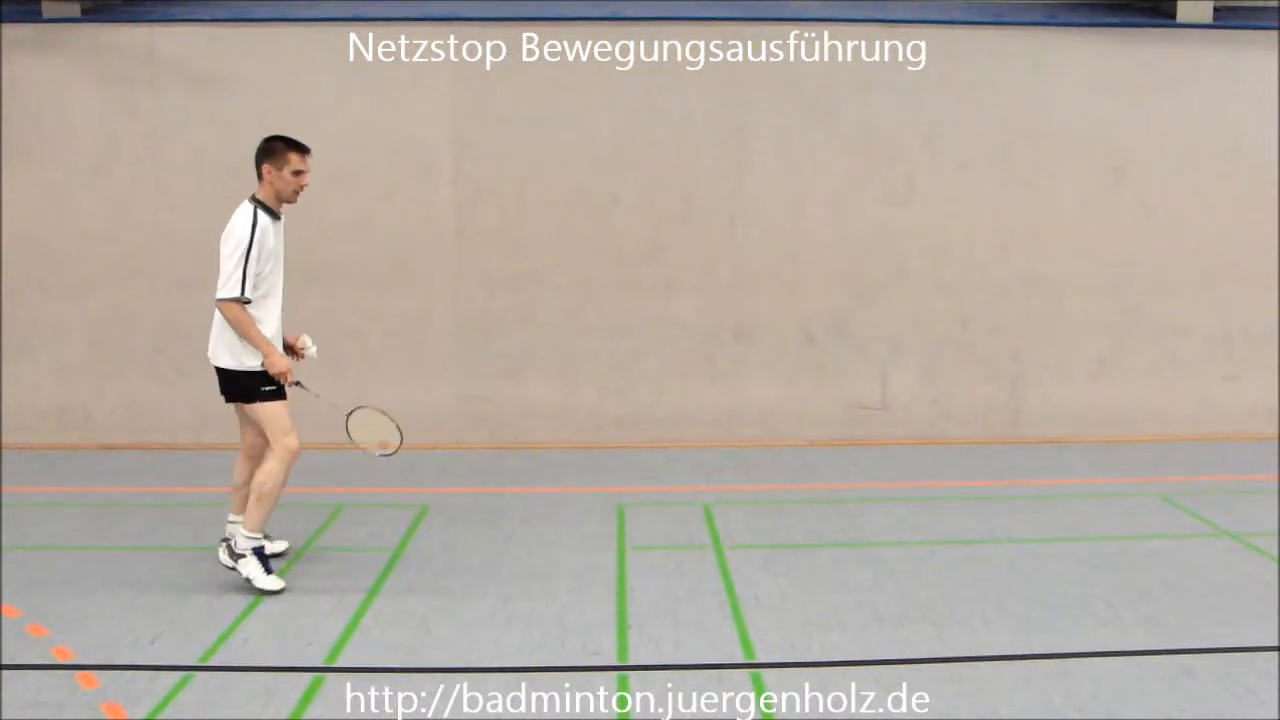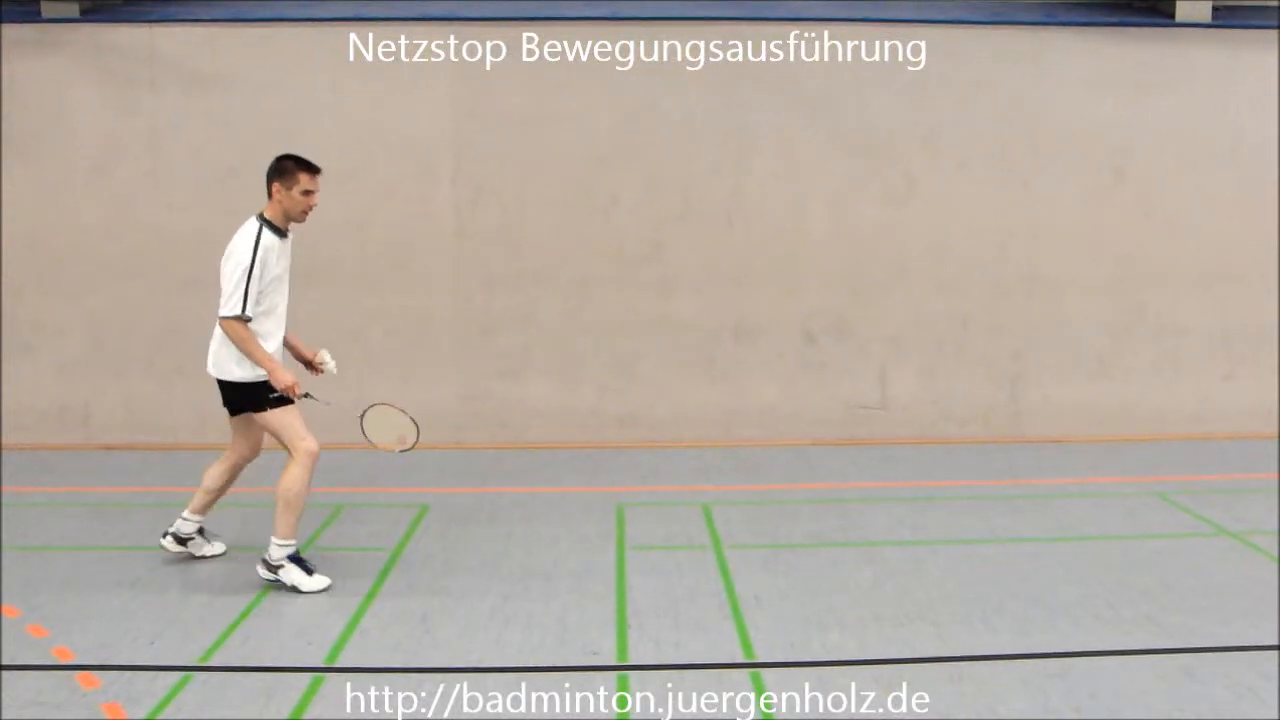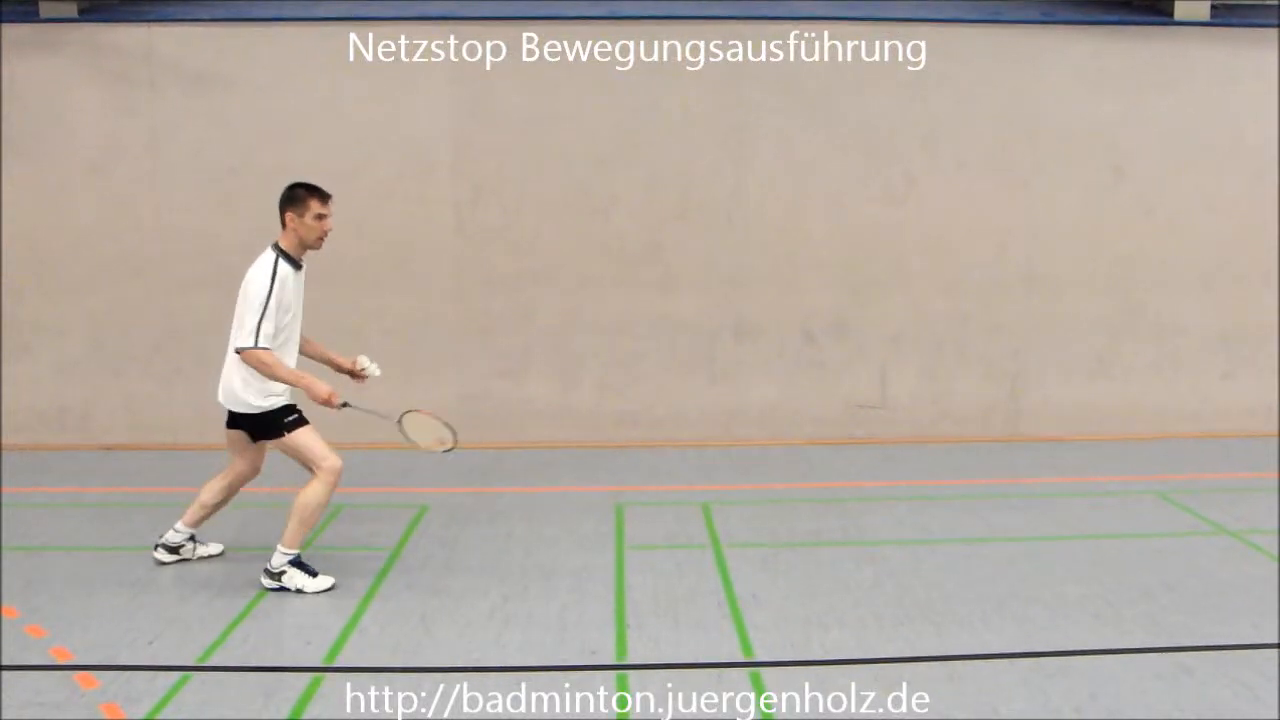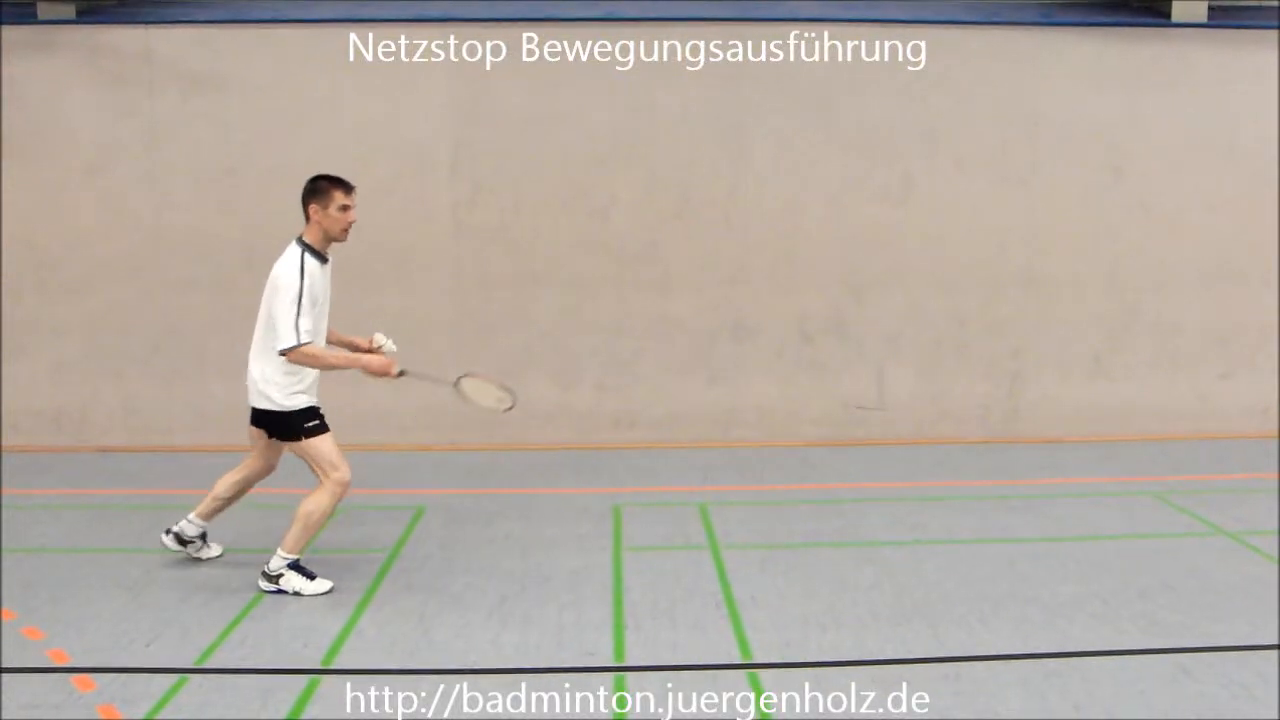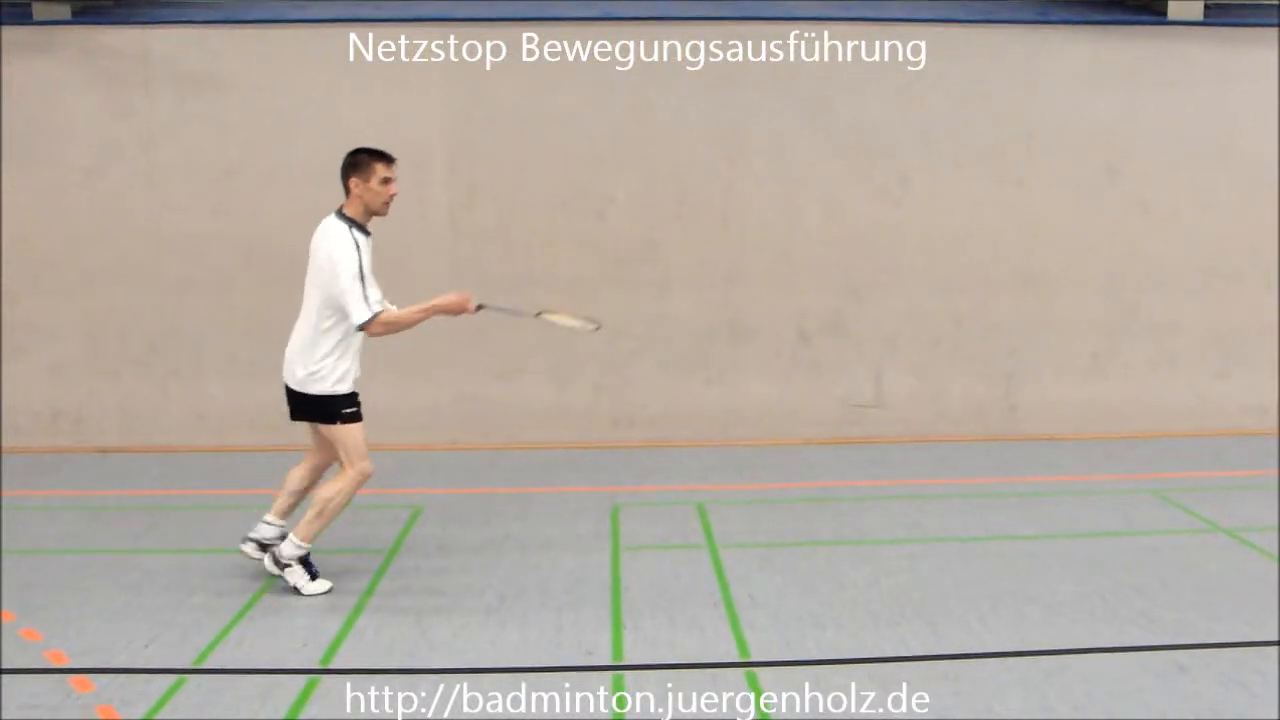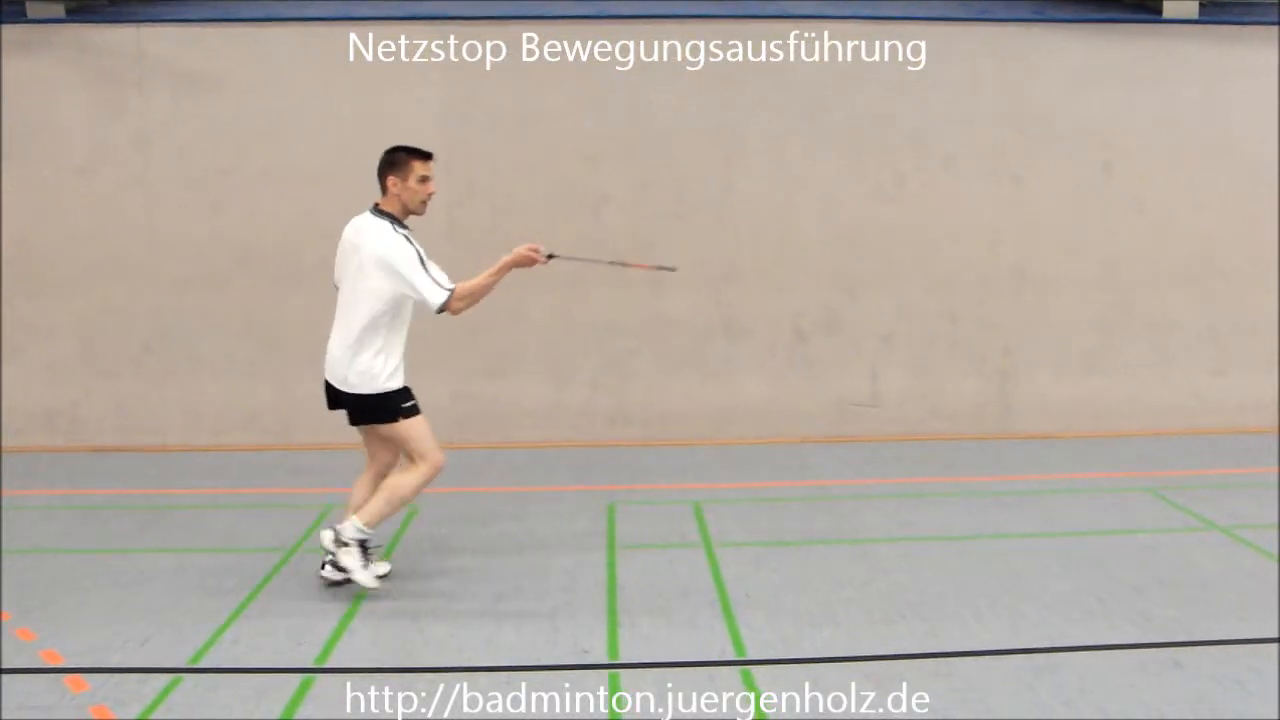
dt=0.5s
person 1, frame 1
left shoulder: (270, 220)
right shoulder: (248, 225)
right elbow: (227, 301)
left wrist: (281, 337)
right wrist: (269, 352)
left hip: (251, 357)
right hip: (246, 359)
left knee: (256, 444)
right knee: (286, 445)
left ankle: (240, 531)
right ankle: (245, 546)
person 1, frame 2
left shoulder: (279, 238)
right shoulder: (253, 245)
right elbow: (230, 319)
left wrist: (296, 348)
right wrist: (273, 368)
left hip: (252, 368)
right hip: (248, 371)
left knee: (243, 451)
right knee: (304, 449)
left ankle: (186, 530)
right ankle: (280, 557)
person 1, frame 3
left shoulder: (292, 267)
right shoulder: (270, 275)
right elbow: (250, 350)
left wrist: (335, 361)
right wrist: (308, 384)
left hip: (249, 394)
right hip: (260, 397)
left knee: (242, 470)
right knee: (328, 467)
left ankle: (176, 539)
right ankle: (282, 566)
person 1, frame 4
left shoulder: (315, 260)
right shoulder: (297, 271)
right elbow: (295, 350)
left wrist: (353, 342)
right wrist: (360, 363)
left hip: (276, 391)
right hip: (285, 396)
left knee: (258, 466)
right knee: (336, 477)
left ankle: (188, 530)
right ankle: (280, 569)
person 1, frame 5
left shoulder: (333, 229)
right shoulder: (345, 247)
right elbow: (372, 323)
left wrist: (392, 311)
right wrist: (436, 307)
left hip: (310, 368)
right hip: (324, 377)
left knee: (322, 456)
right knee: (357, 468)
left ankle: (266, 533)
right ankle: (290, 555)
person 1, frame 6
left shoulder: (358, 228)
right shoulder: (394, 246)
right elbow: (452, 302)
right wrist: (508, 264)
left hip: (349, 370)
right hip: (371, 377)
left knee: (383, 460)
right knee: (428, 461)
left ankle: (343, 552)
right ankle: (352, 533)
